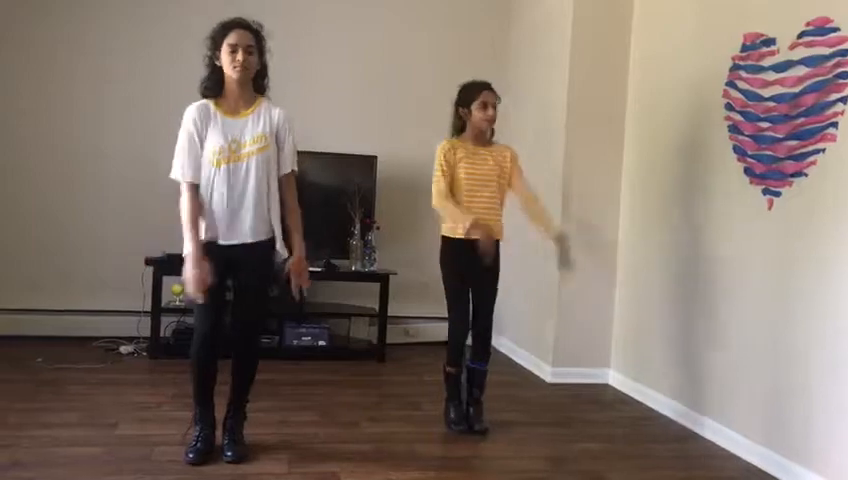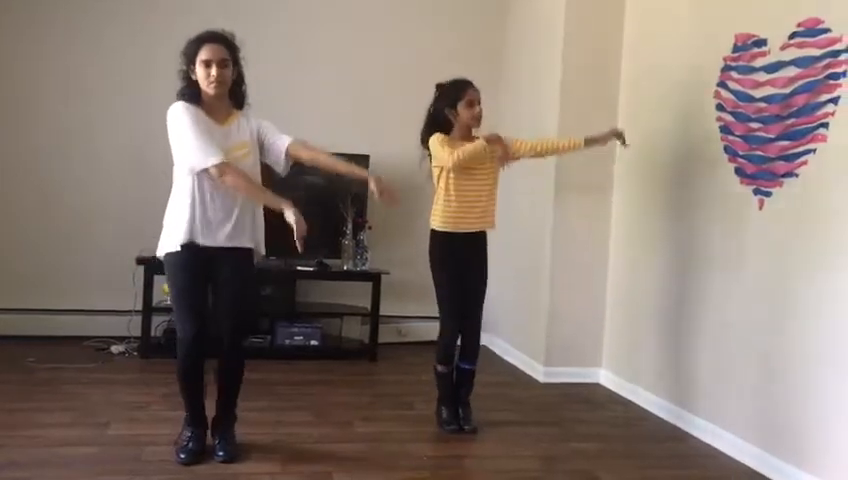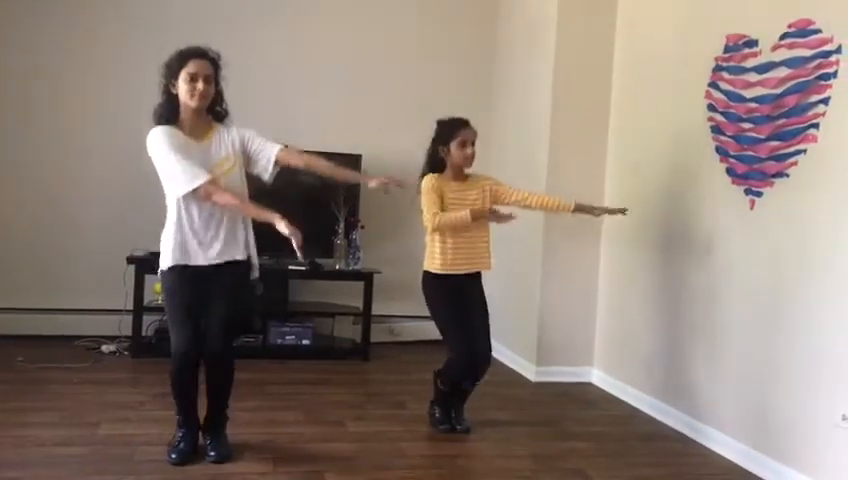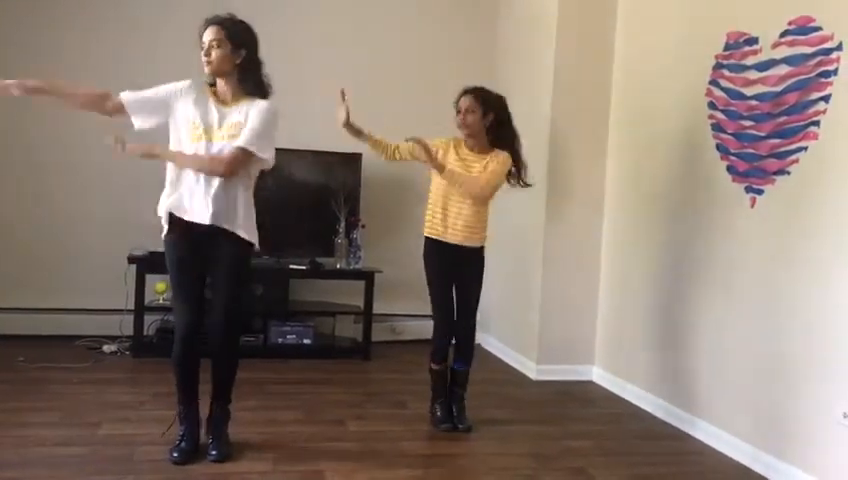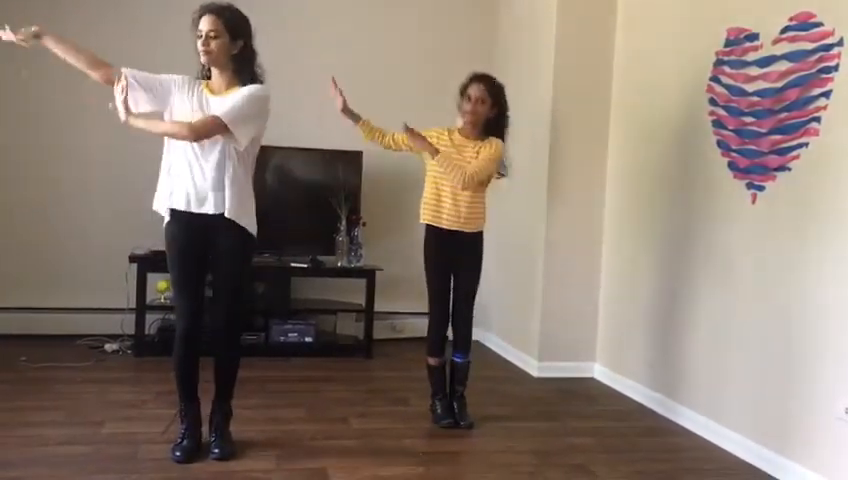
dt=1s
person 1, frame 1
left shoulder: (275, 116)
right shoulder: (198, 114)
left elbow: (286, 185)
right elbow: (189, 189)
left wrist: (298, 249)
right wrist: (192, 254)
left hip: (258, 242)
right hip: (211, 241)
left knee: (247, 335)
right knee: (206, 332)
left ankle: (234, 426)
right ankle: (203, 426)
person 1, frame 2
left shoulder: (252, 124)
right shoulder: (181, 115)
left elbow: (305, 152)
right elbow: (223, 172)
left wrist: (367, 176)
right wrist: (285, 206)
left hip: (236, 245)
right hip: (187, 243)
left knee: (231, 340)
right knee: (190, 337)
left ankle: (224, 427)
right ankle: (194, 427)
person 1, frame 3
left shoulder: (235, 136)
right shoulder: (161, 139)
left elbow: (296, 158)
right elbow: (212, 193)
left wrist: (363, 180)
right wrist: (274, 219)
left hip: (231, 260)
right hip: (183, 260)
left knee: (218, 347)
right knee: (186, 348)
left ankle: (215, 427)
right ankle: (186, 428)
person 1, frame 4
left shoulder: (261, 109)
right shoulder: (185, 94)
left elbow: (227, 165)
right elbow: (109, 103)
left wrist: (156, 151)
left hip: (232, 230)
right hip: (184, 224)
left knee: (224, 330)
right knee: (187, 326)
left ankle: (218, 424)
right ankle: (187, 424)
person 1, frame 5
left shoulder: (253, 96)
right shoulder: (179, 88)
left elbow: (196, 130)
right elbow: (104, 73)
left wrist: (133, 119)
left hip: (230, 221)
right hip: (183, 217)
left knee: (226, 323)
right knee: (187, 322)
left ankle: (220, 423)
right ankle: (189, 423)
person 2, frame 1
left shoulder: (505, 154)
right shoulder: (448, 149)
left elbow: (527, 197)
right elbow: (440, 200)
left wrist: (554, 233)
right wrist: (471, 226)
left hip: (491, 247)
right hip: (456, 247)
left knee: (483, 328)
right knee: (459, 326)
left ankle: (475, 403)
right ankle: (453, 403)
person 2, frame 2
left shoulder: (494, 145)
right shoulder: (439, 141)
left elbow: (539, 148)
right elbow: (453, 161)
left wrist: (591, 141)
right wrist: (486, 142)
left hip: (476, 242)
right hip: (445, 240)
left knee: (472, 326)
right knee: (451, 325)
left ankle: (463, 401)
right ankle: (445, 402)
person 2, frame 3
left shoulder: (485, 185)
right shoulder: (432, 182)
left elbow: (531, 199)
right elbow: (434, 222)
left wrist: (588, 209)
right wrist: (478, 214)
left hip: (471, 281)
right hip: (439, 280)
left knee: (482, 355)
right knee: (461, 352)
left ankle: (456, 405)
right ankle: (439, 403)
person 2, frame 4
left shoulder: (501, 159)
right shoulder: (444, 146)
left elbow: (476, 190)
right elbow: (392, 151)
left wrist: (437, 165)
right wrist: (352, 128)
left hip: (472, 252)
right hip: (438, 246)
left knee: (466, 327)
right knee: (444, 325)
left ankle: (458, 401)
right ankle: (439, 401)
person 2, frame 5
left shoulder: (493, 147)
right shoulder: (435, 135)
left elbow: (466, 178)
right elbow: (385, 139)
left wrist: (431, 149)
right wrist: (349, 112)
left hip: (470, 239)
right hip: (437, 234)
left knee: (462, 318)
right knee: (439, 316)
left ankle: (458, 397)
right ankle: (438, 397)
